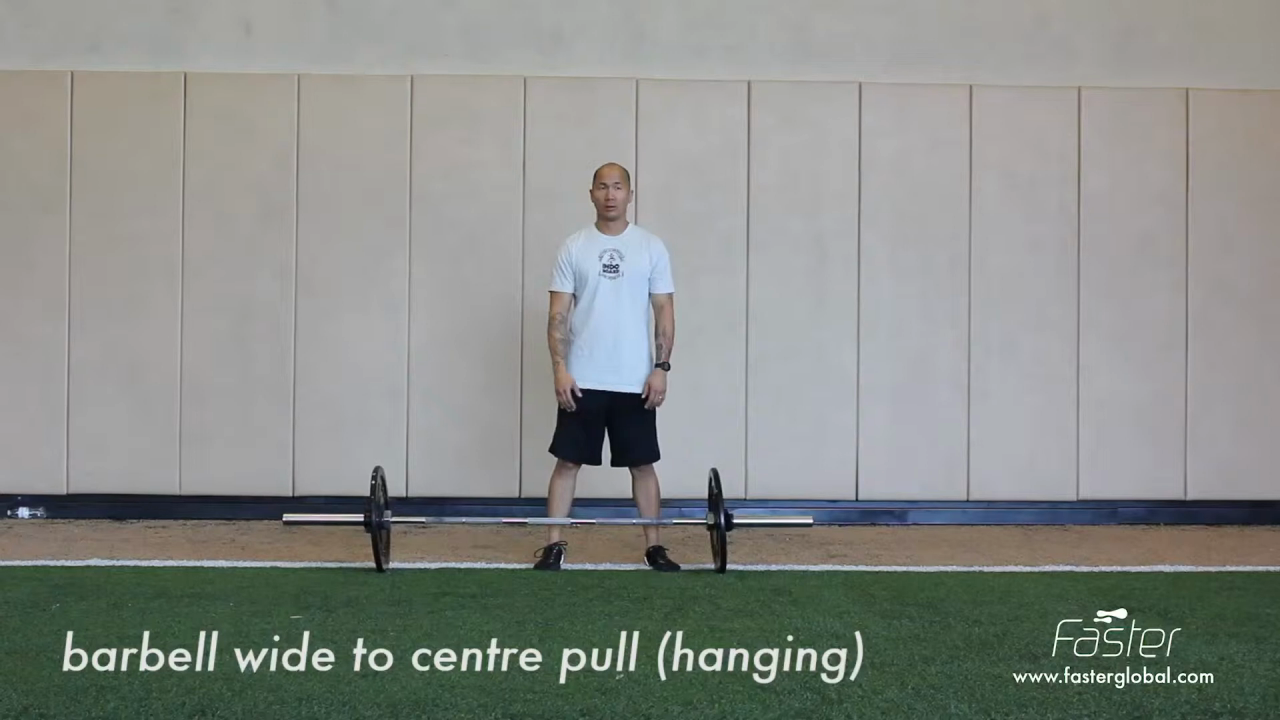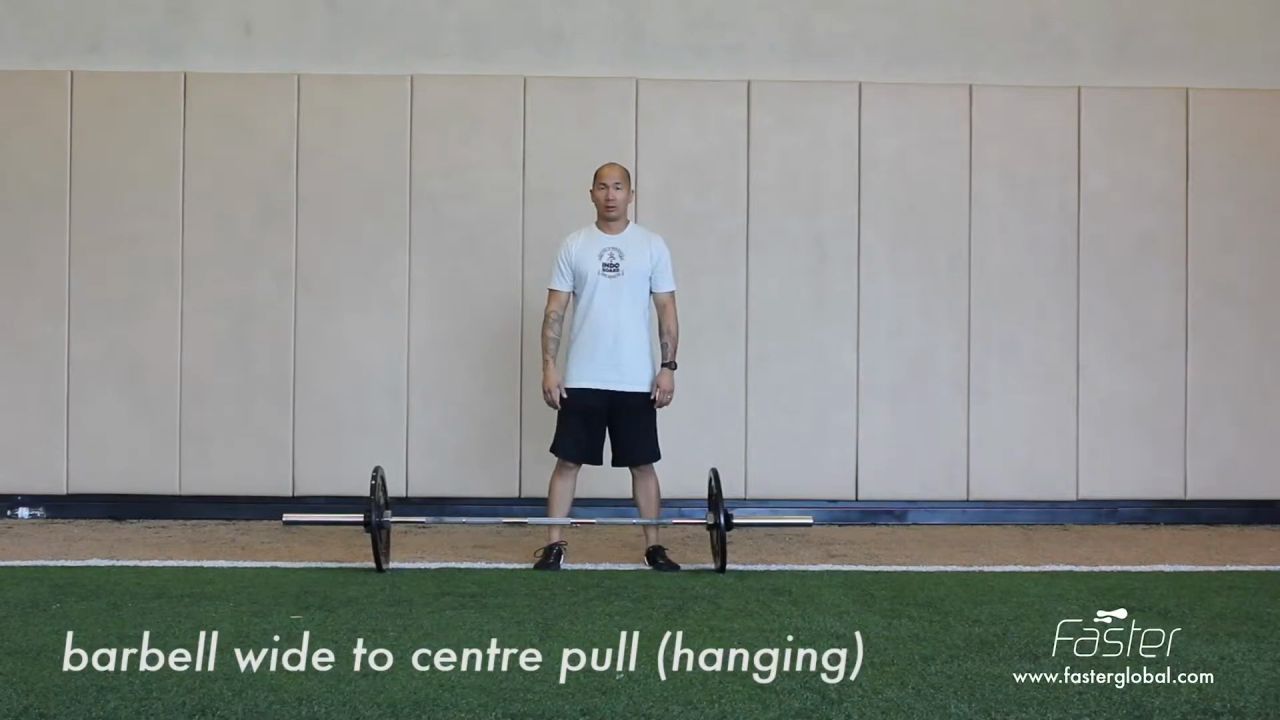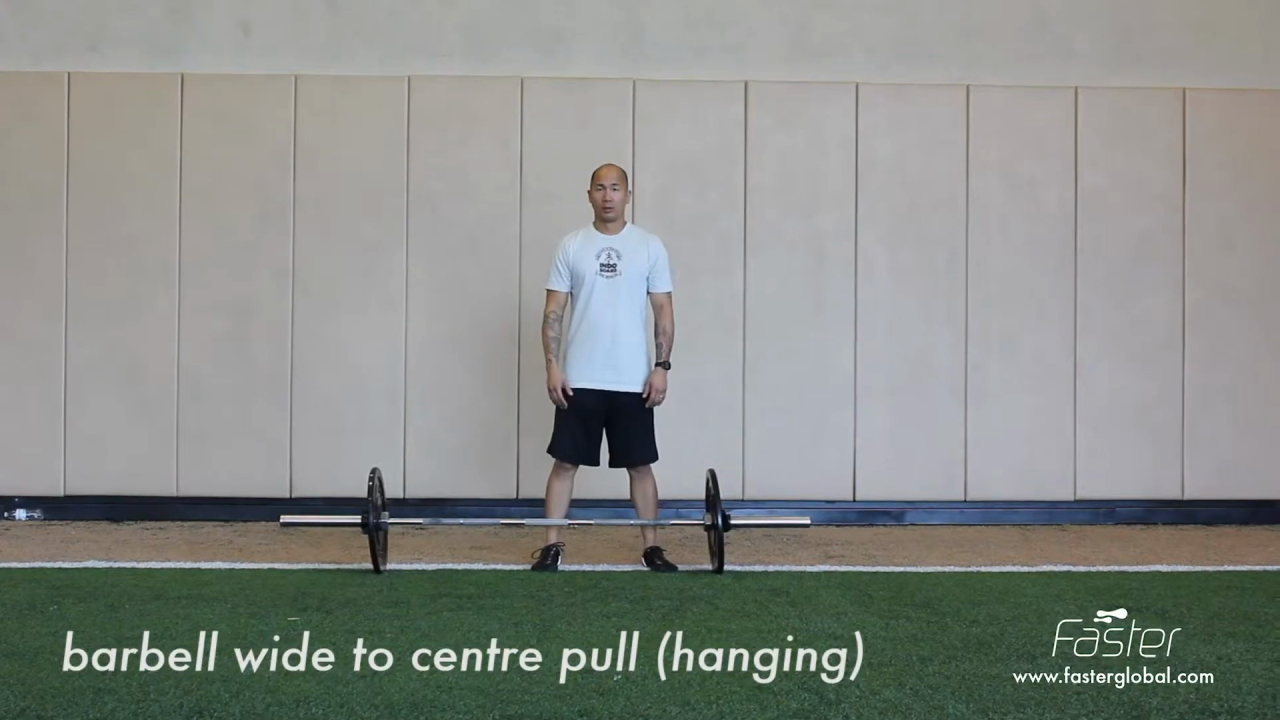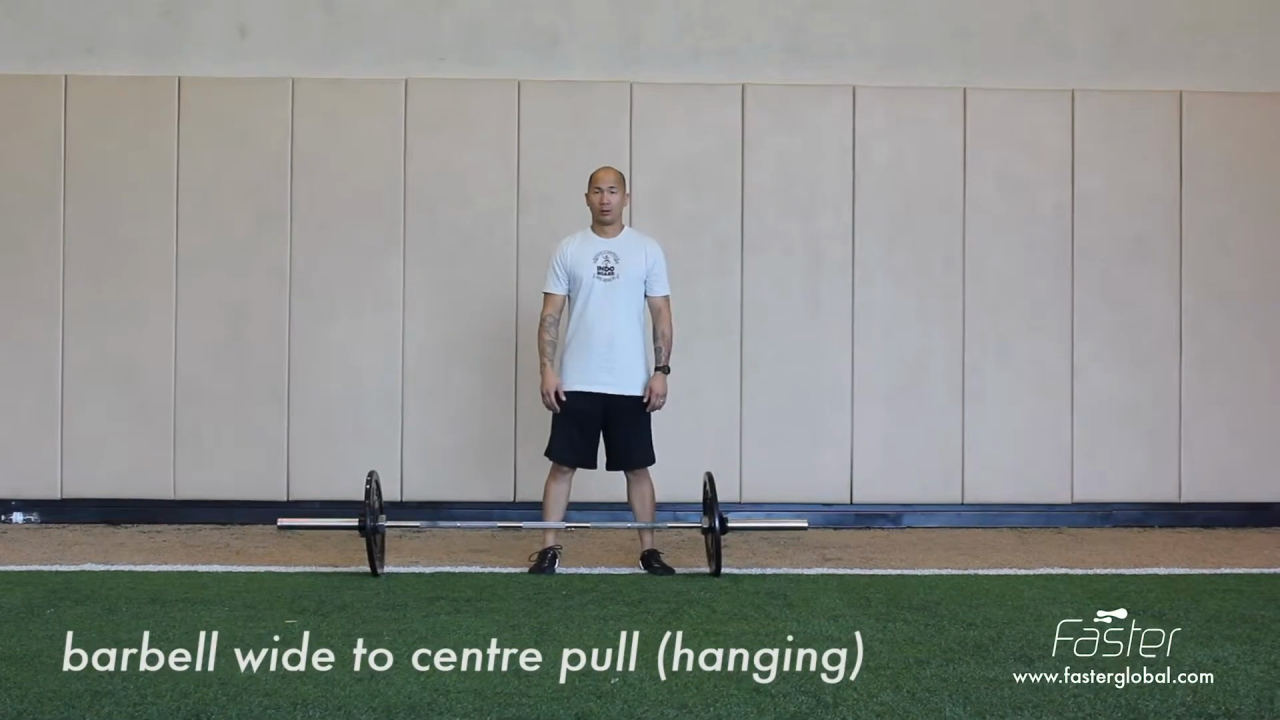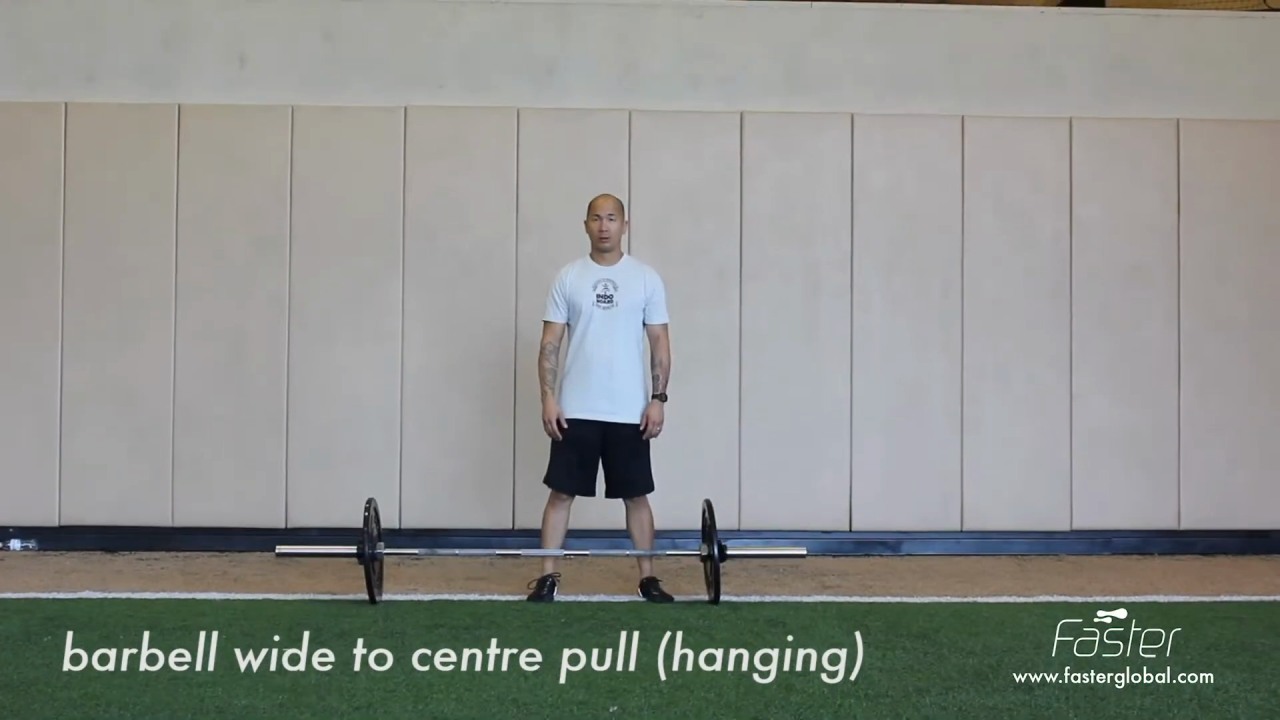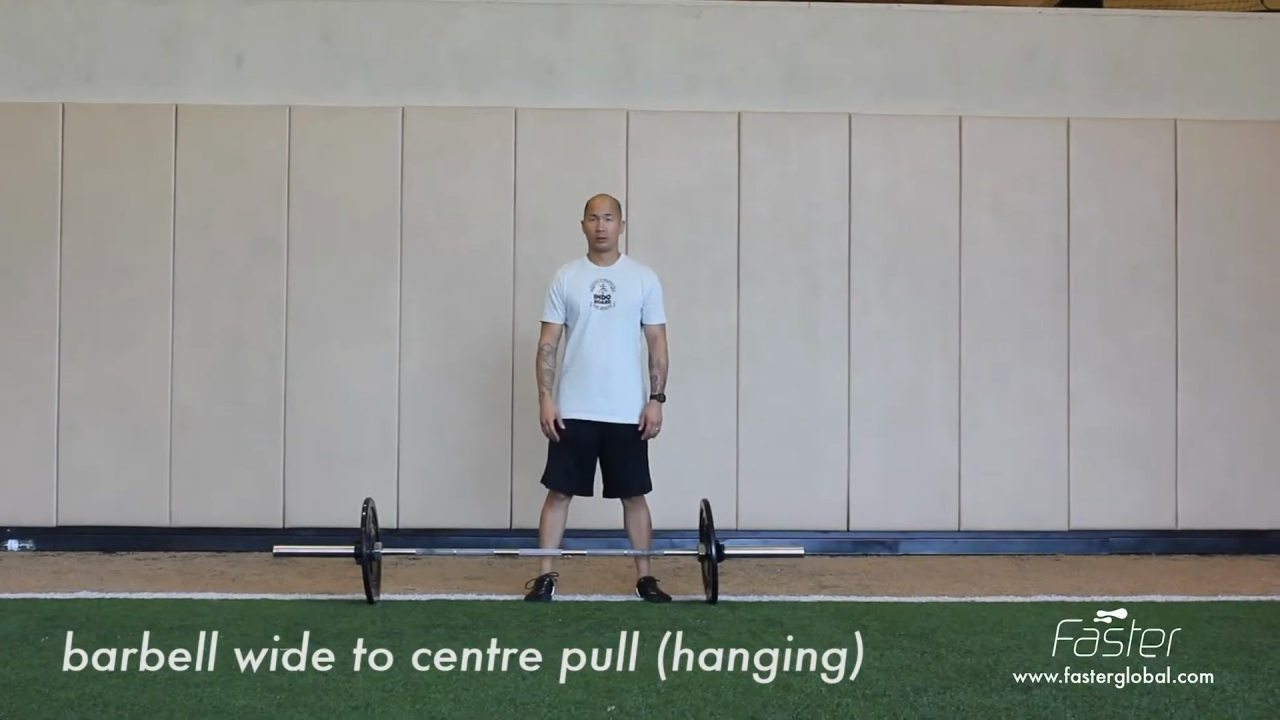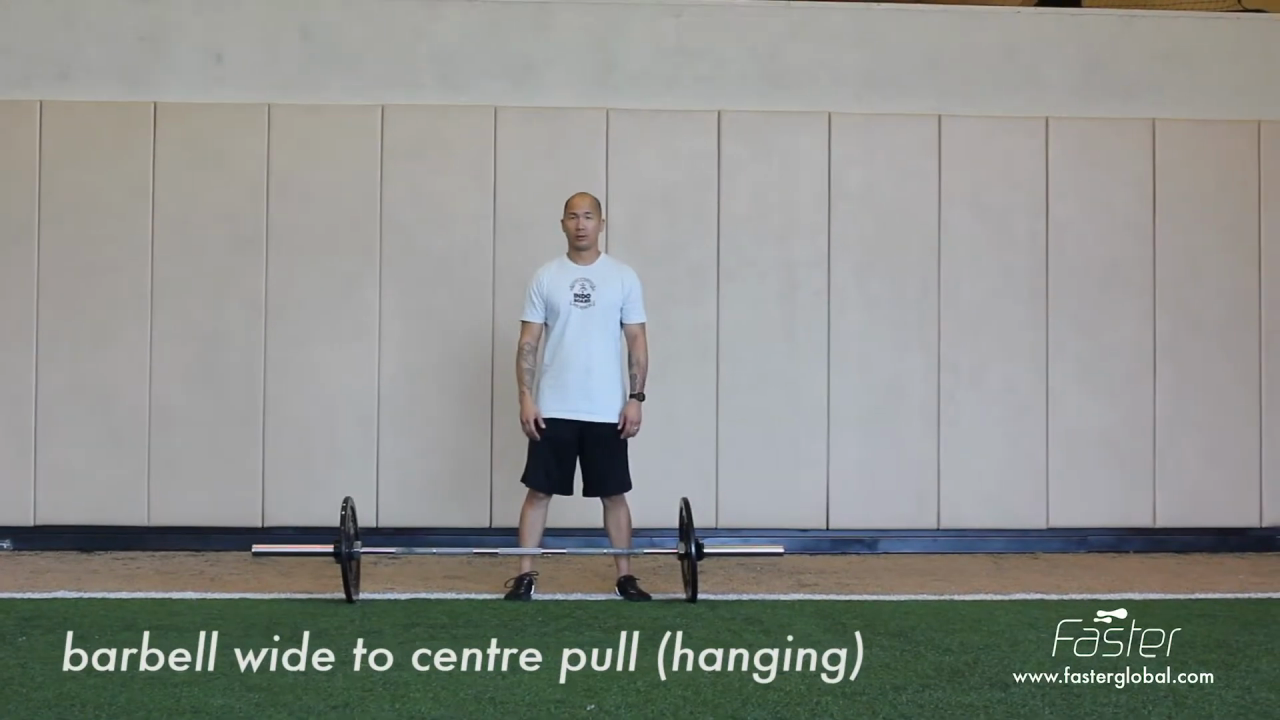
dt=0.4s
person 1, frame 1
left shoulder: (651, 247)
right shoulder: (573, 247)
left elbow: (664, 312)
right elbow: (558, 313)
left wrist: (660, 368)
right wrist: (560, 369)
left hip: (635, 381)
right hip: (582, 381)
left knee: (642, 463)
right knee: (567, 460)
left ankle: (653, 545)
right ankle: (554, 544)
person 1, frame 2
left shoulder: (652, 245)
right shoulder: (573, 246)
left elbow: (666, 310)
right elbow: (555, 310)
left wrist: (668, 367)
right wrist: (549, 366)
left hip: (636, 380)
right hip: (582, 379)
left knee: (642, 462)
right knee: (568, 460)
left ankle: (653, 545)
right ankle: (554, 544)
person 1, frame 3
left shoulder: (650, 246)
right shoulder: (571, 246)
left elbow: (663, 310)
right elbow: (553, 311)
left wrist: (661, 366)
right wrist: (552, 366)
left hip: (633, 381)
right hip: (580, 380)
left knee: (640, 464)
right knee: (565, 461)
left ankle: (651, 546)
right ankle: (552, 545)
person 1, frame 4
left shoulder: (647, 249)
right shoulder: (568, 249)
left elbow: (661, 314)
right elbow: (550, 314)
left wrist: (661, 371)
right wrist: (547, 369)
left hip: (630, 384)
right hip: (577, 382)
left knee: (637, 466)
right knee: (562, 464)
left ankle: (648, 549)
right ankle: (549, 548)
person 1, frame 5
left shoulder: (646, 277)
right shoulder: (568, 277)
left elbow: (659, 342)
right elbow: (550, 342)
left wrist: (657, 399)
right wrist: (548, 398)
left hip: (629, 412)
right hip: (576, 411)
left knee: (636, 494)
right knee: (561, 492)
left ankle: (647, 577)
right ankle: (548, 575)
person 1, frame 6
left shoulder: (643, 277)
right shoulder: (565, 277)
left elbow: (657, 342)
right elbow: (548, 343)
left wrist: (656, 399)
right wrist: (545, 399)
left hip: (627, 412)
right hip: (573, 410)
left knee: (634, 494)
right knee: (559, 491)
left ankle: (644, 576)
right ankle: (546, 575)
person 1, frame 7
left shoulder: (623, 276)
right shoulder: (545, 277)
left elbow: (636, 341)
right elbow: (528, 342)
left wrist: (635, 399)
right wrist: (526, 398)
left hip: (607, 411)
right hip: (554, 410)
left knee: (613, 494)
right knee: (538, 491)
left ankle: (624, 575)
right ankle: (525, 574)
